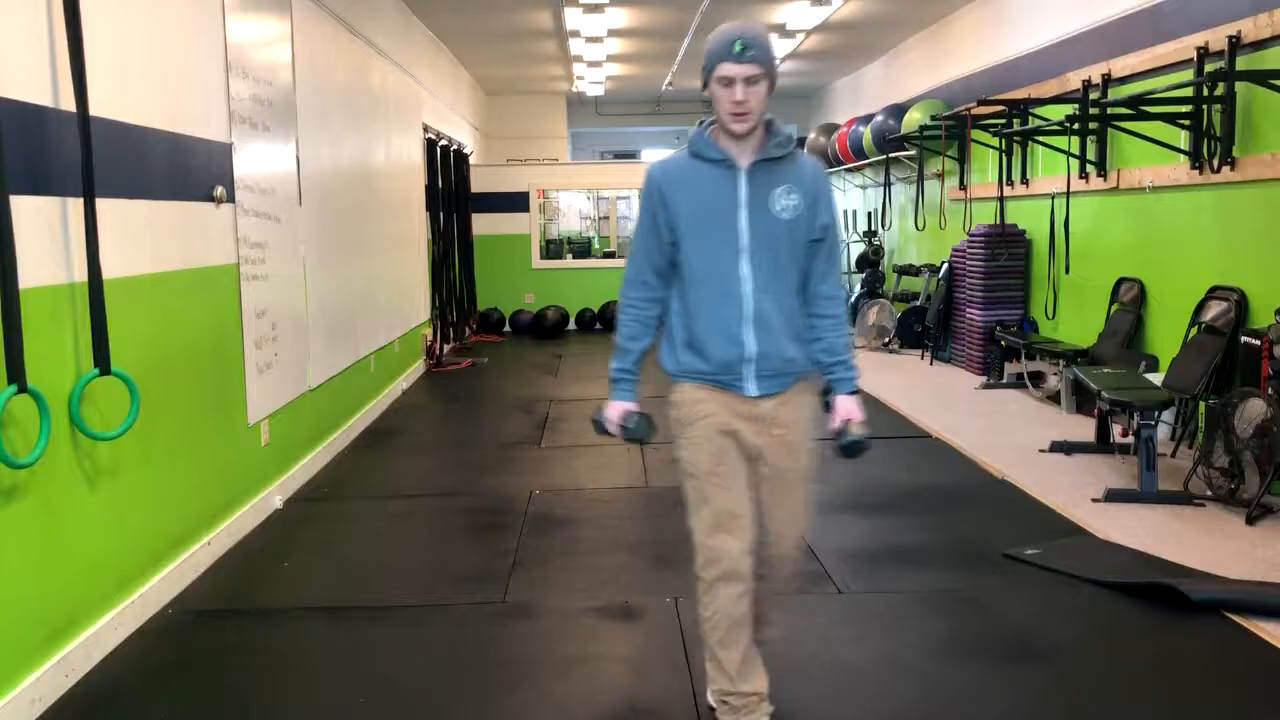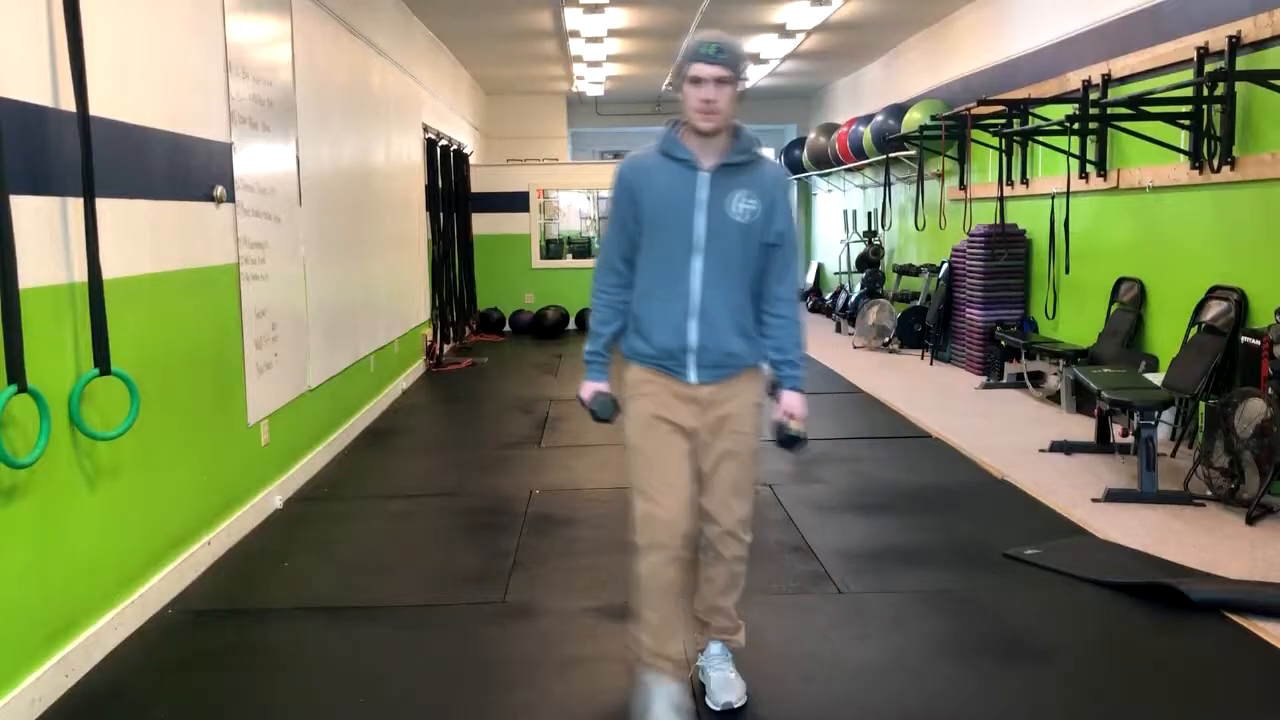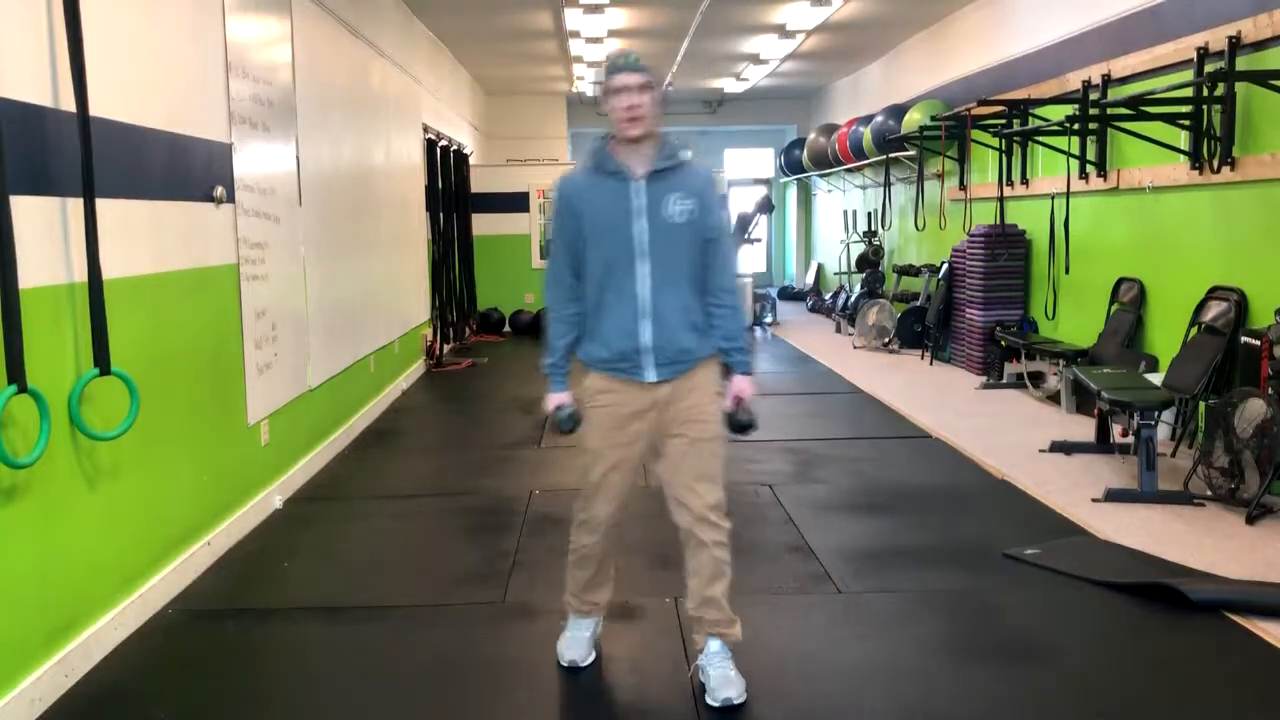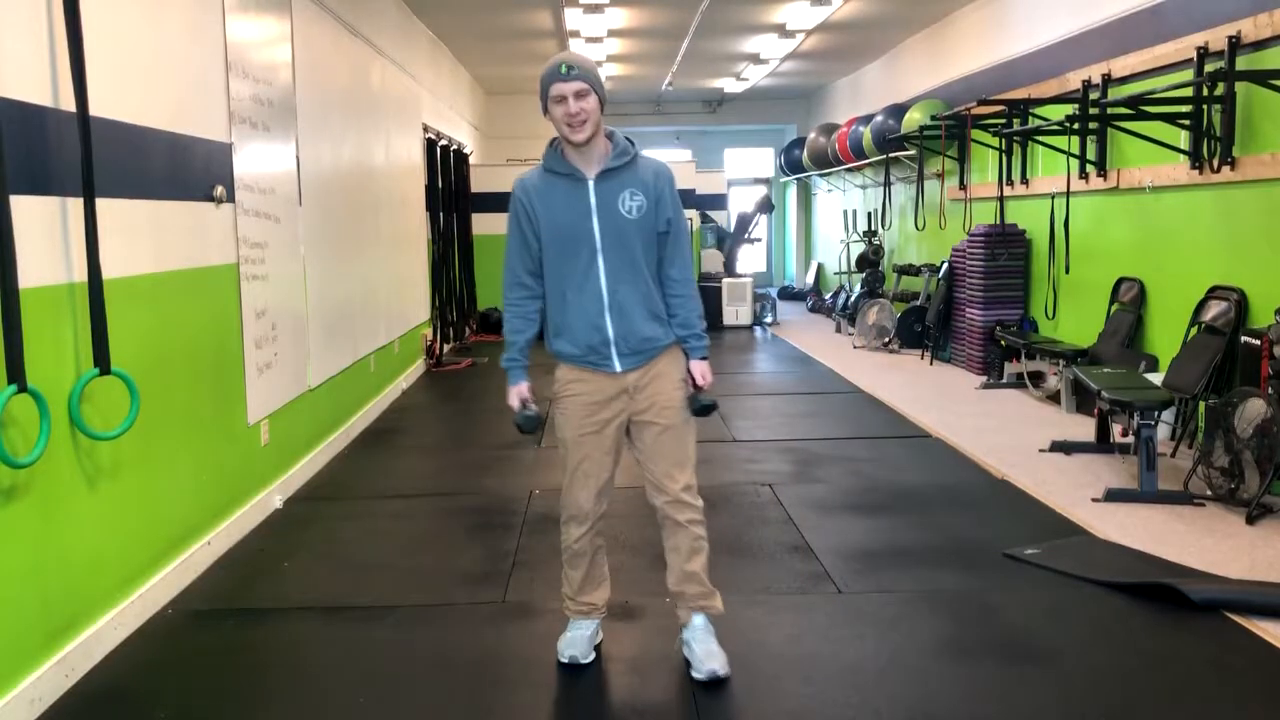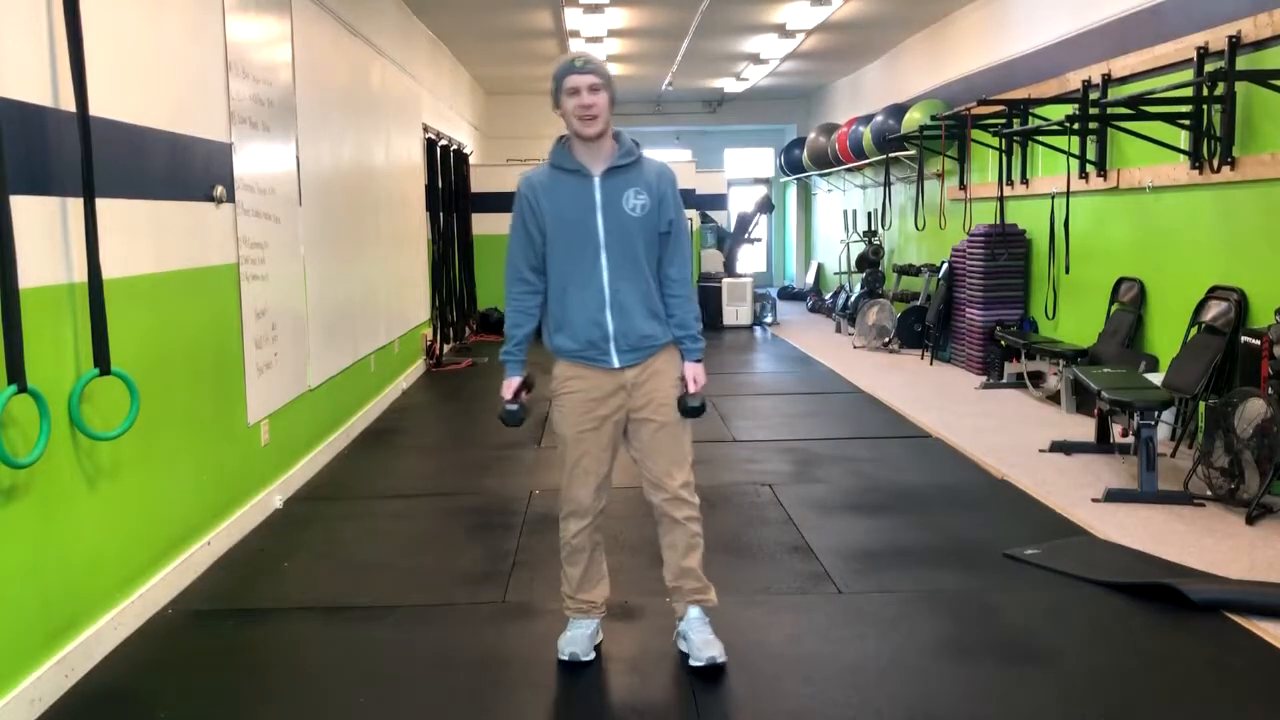
dt=0.3s
person 1, frame 1
left shoulder: (806, 177)
right shoulder: (669, 179)
left elbow: (825, 289)
right elbow: (643, 290)
left wrist: (843, 381)
right wrist: (622, 386)
left hip: (789, 394)
right hip: (704, 396)
left knee: (782, 542)
right knee: (725, 556)
left ankle: (740, 643)
person 1, frame 2
left shoulder: (767, 182)
right shoulder: (638, 174)
left elbow: (780, 291)
right elbow: (614, 277)
left wrist: (790, 380)
right wrist: (595, 365)
left hip: (735, 384)
right hip: (652, 378)
left knee: (727, 526)
right knee: (660, 525)
left ankle: (717, 645)
person 1, frame 3
left shoulder: (697, 183)
right shoulder: (577, 189)
left elbow: (720, 282)
right elbow: (564, 291)
left wrist: (739, 364)
right wrist: (556, 378)
left hip: (692, 377)
right hip: (610, 381)
left knee: (703, 516)
right knee: (596, 514)
left ankle: (714, 644)
right ankle: (583, 615)
person 1, frame 4
left shoulder: (653, 178)
right shoulder: (532, 192)
left elbow: (678, 273)
right elbow: (522, 288)
left wrist: (697, 349)
right wrist: (516, 371)
left hip: (658, 365)
right hip: (580, 375)
left knee: (678, 498)
right knee: (582, 506)
left ankle: (697, 621)
right ankle: (584, 616)
person 1, frame 5
left shoulder: (657, 179)
right shoulder: (537, 188)
left elbow: (678, 274)
right elbow: (524, 282)
left wrist: (692, 352)
right wrist: (514, 362)
left hip: (656, 363)
right hip: (579, 371)
left knee: (675, 494)
right knee: (580, 504)
left ankle: (692, 614)
right ankle: (584, 615)
